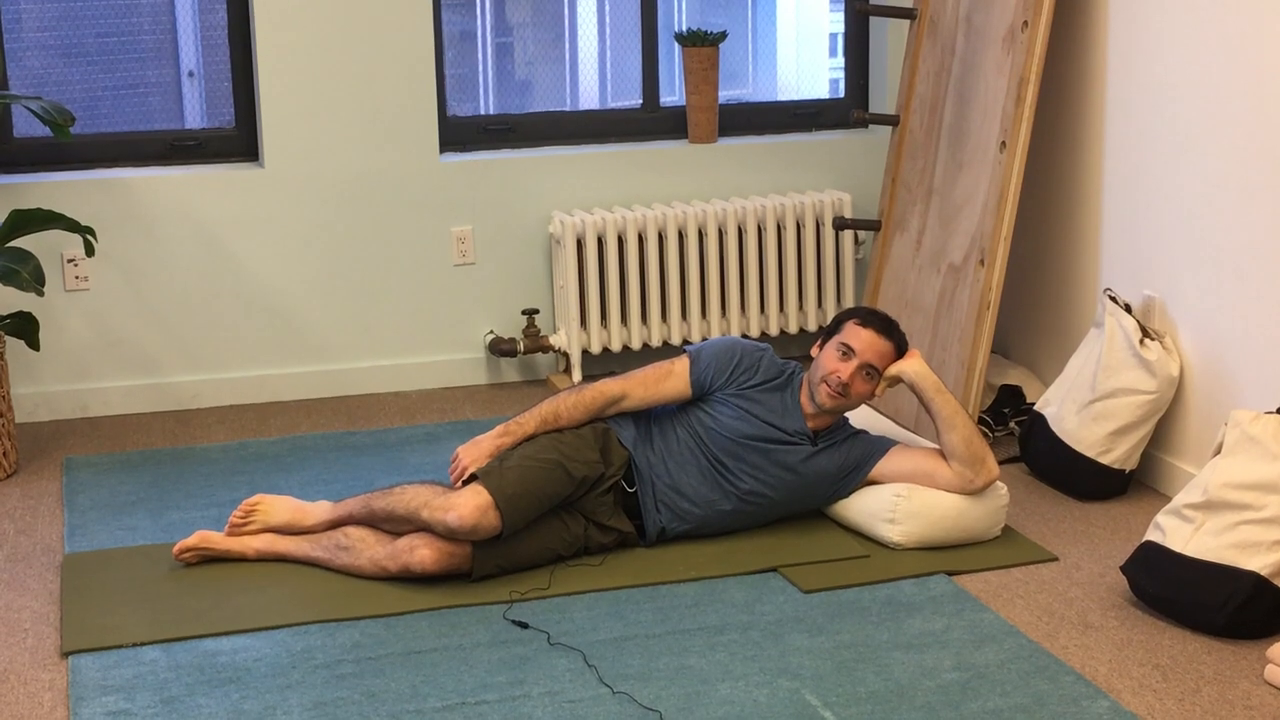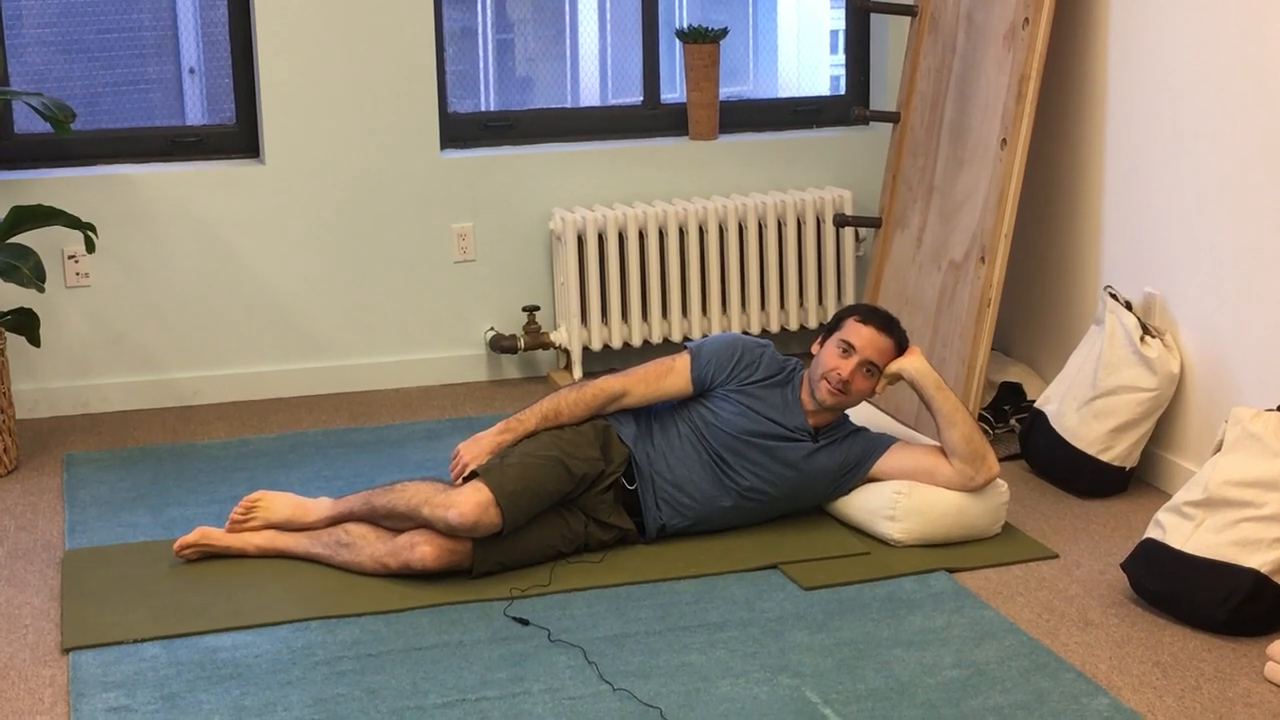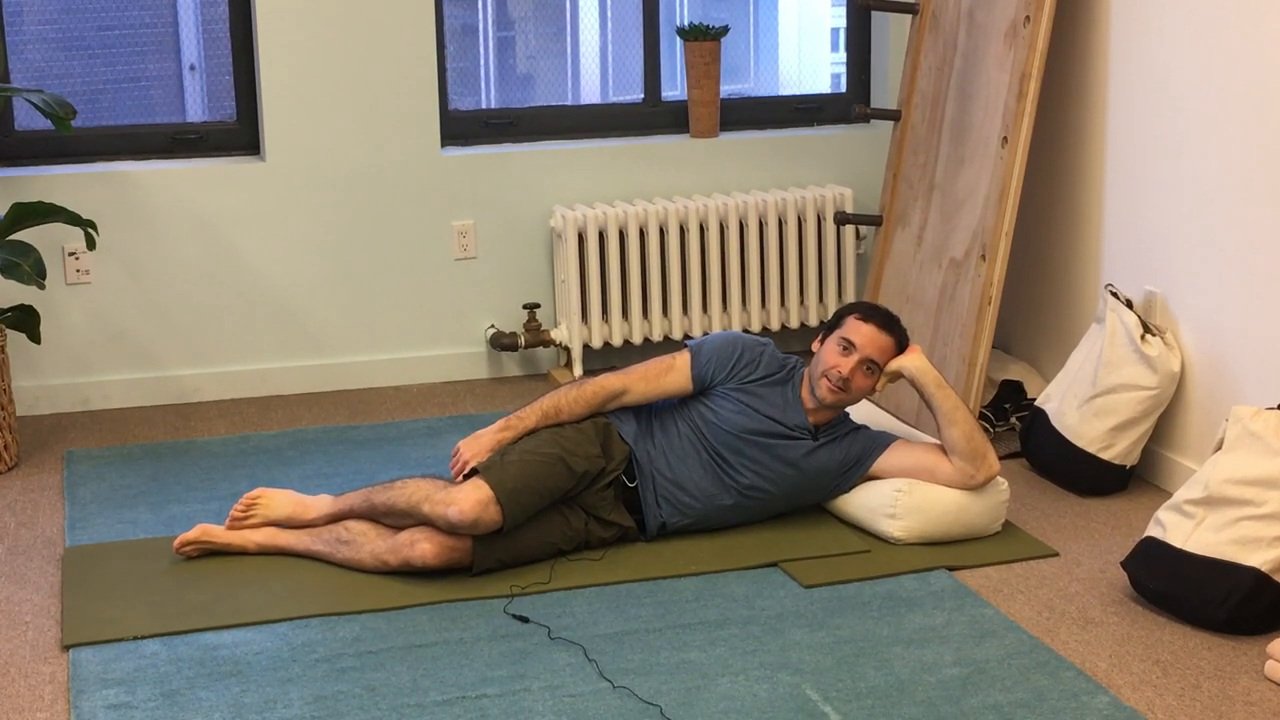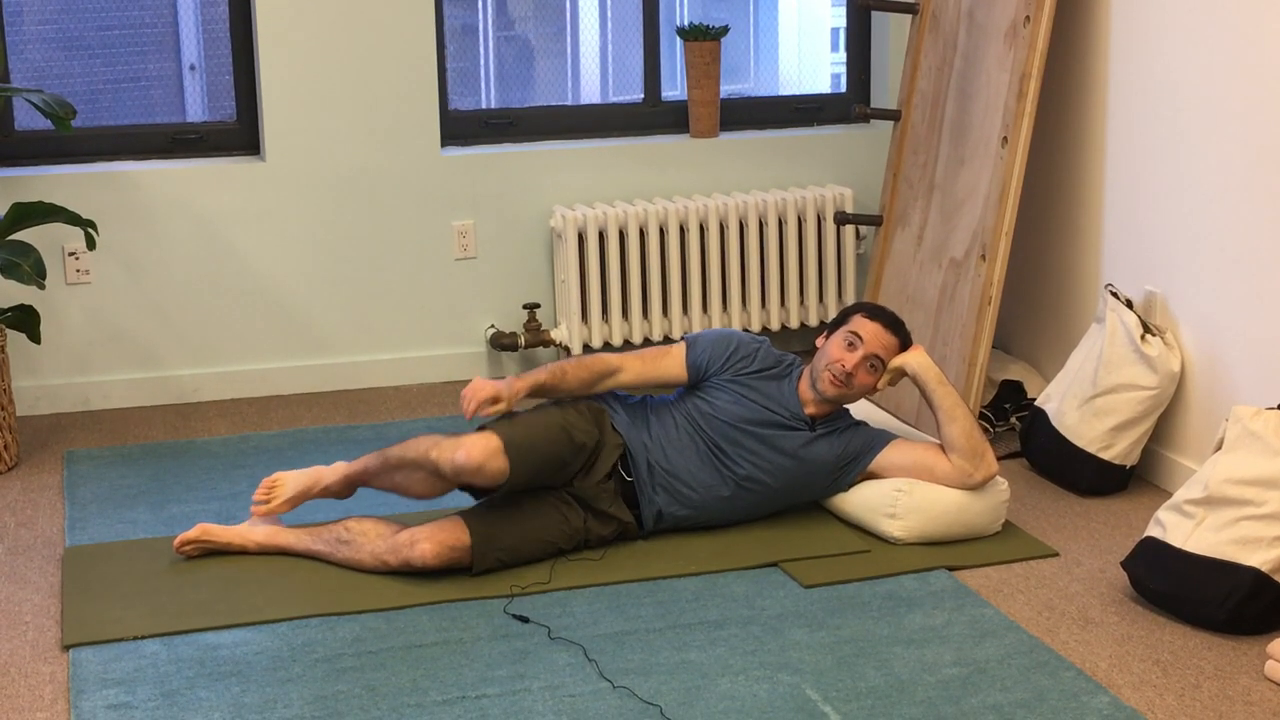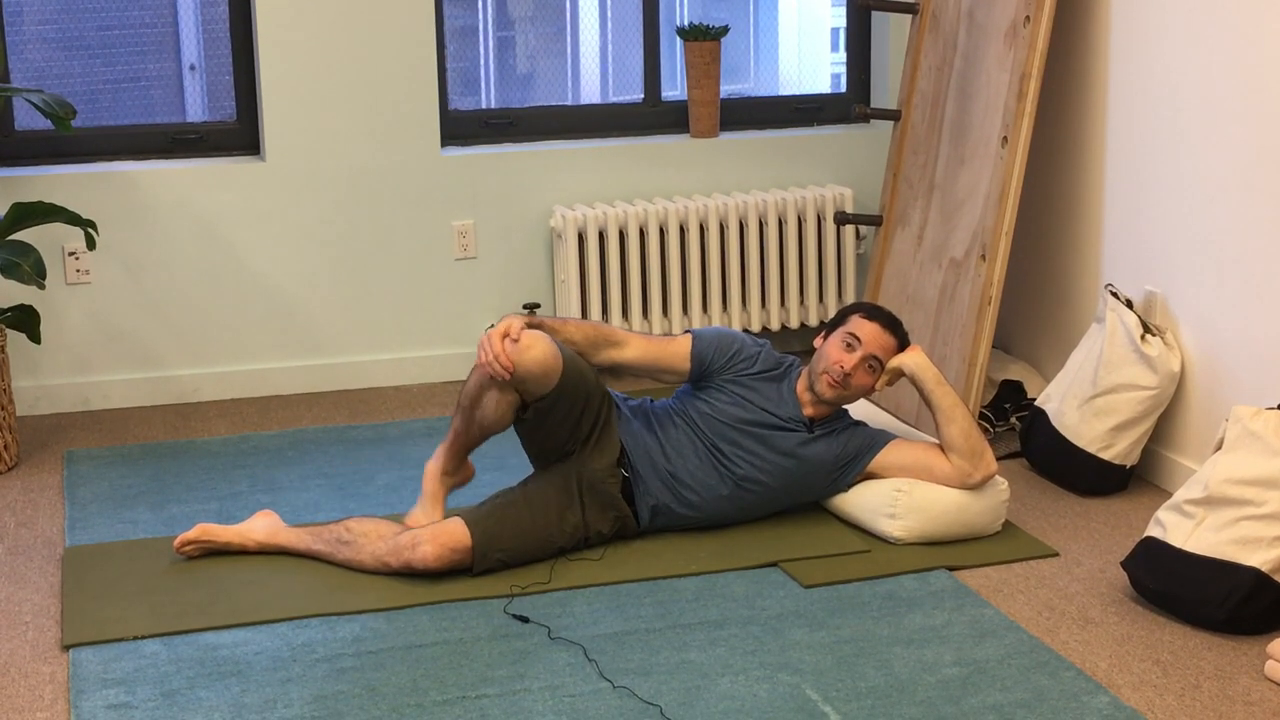
dt=1s
person 1, frame 1
left shoulder: (848, 455)
right shoulder: (749, 362)
left elbow: (974, 472)
right elbow: (621, 391)
left wrist: (923, 378)
right wrist: (505, 433)
left hip: (618, 523)
right hip: (601, 454)
left knee: (428, 557)
right knee: (462, 515)
left ankle: (256, 549)
right ankle: (321, 511)
person 1, frame 2
left shoulder: (849, 453)
right shoulder: (750, 360)
left elbow: (973, 470)
right elbow: (619, 388)
left wrist: (924, 376)
right wrist: (506, 430)
left hip: (620, 520)
right hip: (602, 452)
left knee: (427, 554)
right knee: (463, 512)
left ankle: (254, 543)
right ankle: (321, 508)
person 1, frame 3
left shoulder: (850, 451)
right shoulder: (750, 359)
left elbow: (974, 468)
right elbow: (619, 386)
left wrist: (924, 373)
right wrist: (506, 428)
left hip: (619, 519)
right hip: (602, 450)
left knee: (427, 552)
right knee: (463, 509)
left ankle: (257, 541)
right ankle: (325, 506)
person 1, frame 4
left shoulder: (847, 447)
right shoulder: (748, 355)
left elbow: (972, 468)
right elbow: (616, 369)
left wrist: (925, 369)
right wrist: (523, 384)
left hip: (612, 514)
right hip: (596, 440)
left knee: (427, 549)
right knee: (471, 458)
left ankle: (266, 537)
right ankle: (339, 474)
person 1, frame 5
left shoulder: (847, 447)
right shoulder: (748, 357)
left elbow: (971, 467)
right elbow: (619, 348)
left wrist: (922, 370)
right wrist: (531, 324)
left hip: (607, 510)
right hip: (601, 436)
left knee: (426, 552)
right knee: (522, 356)
left ankle: (272, 535)
right ankle: (445, 468)
